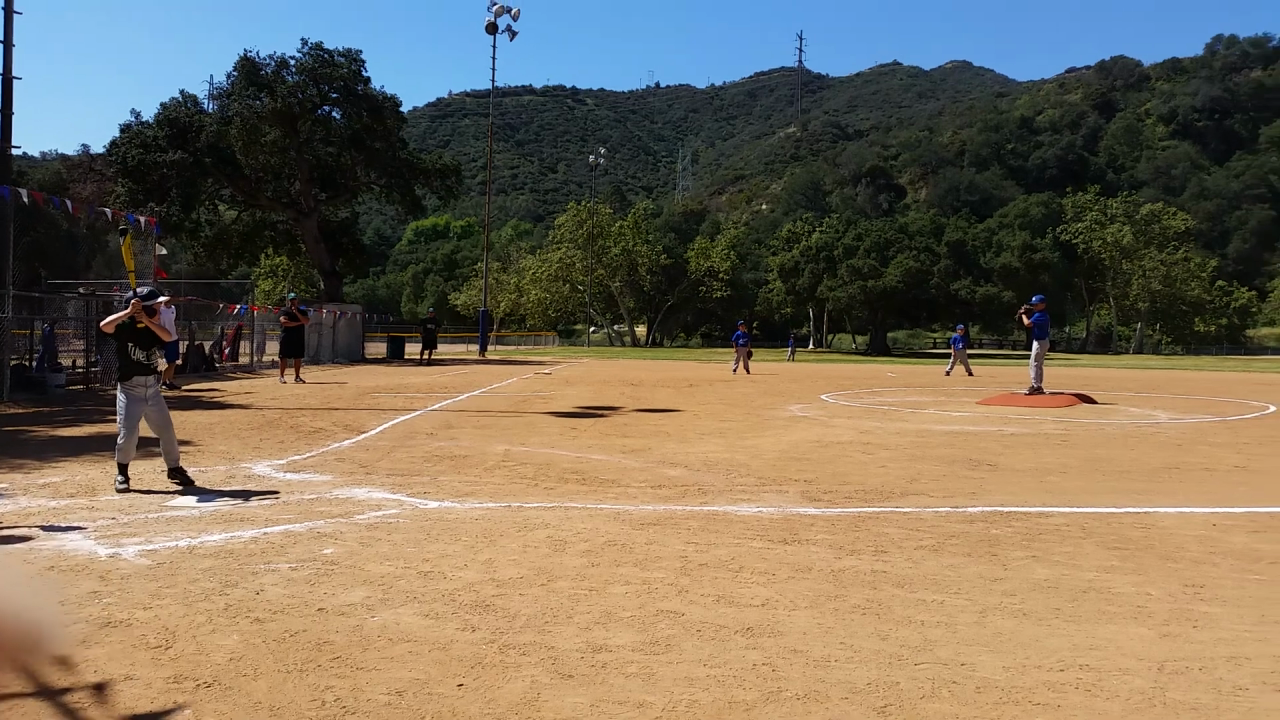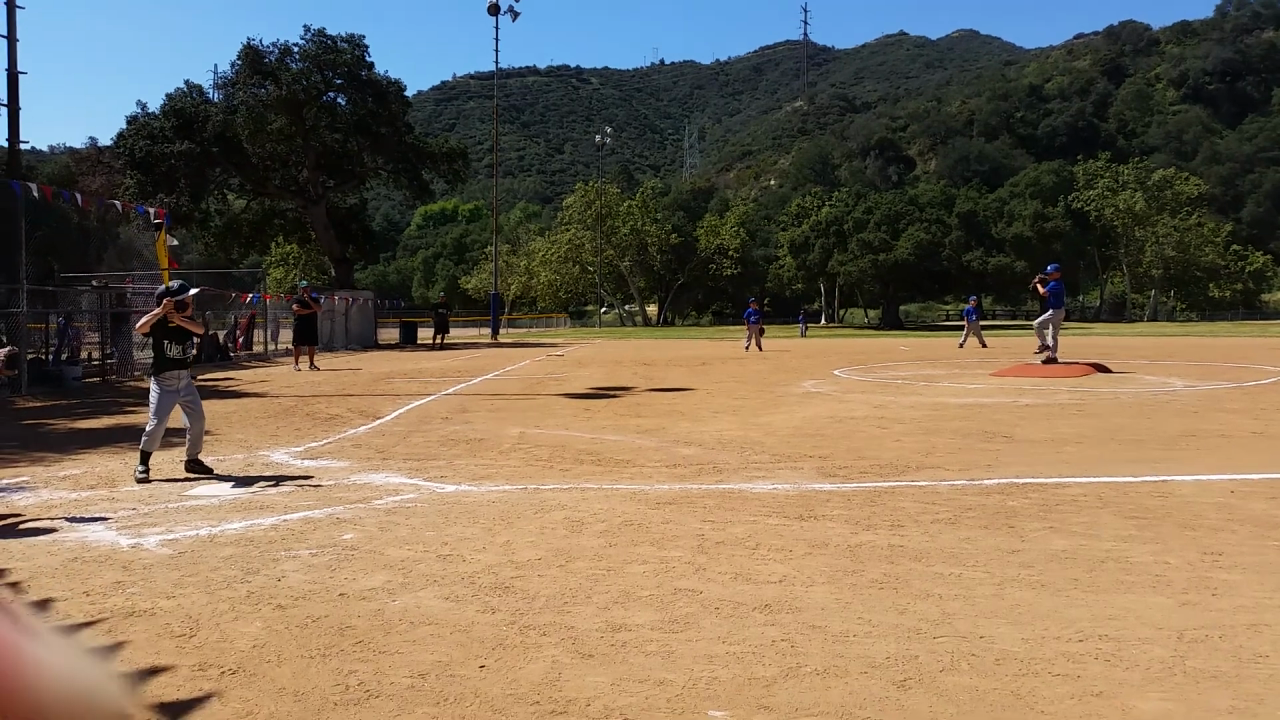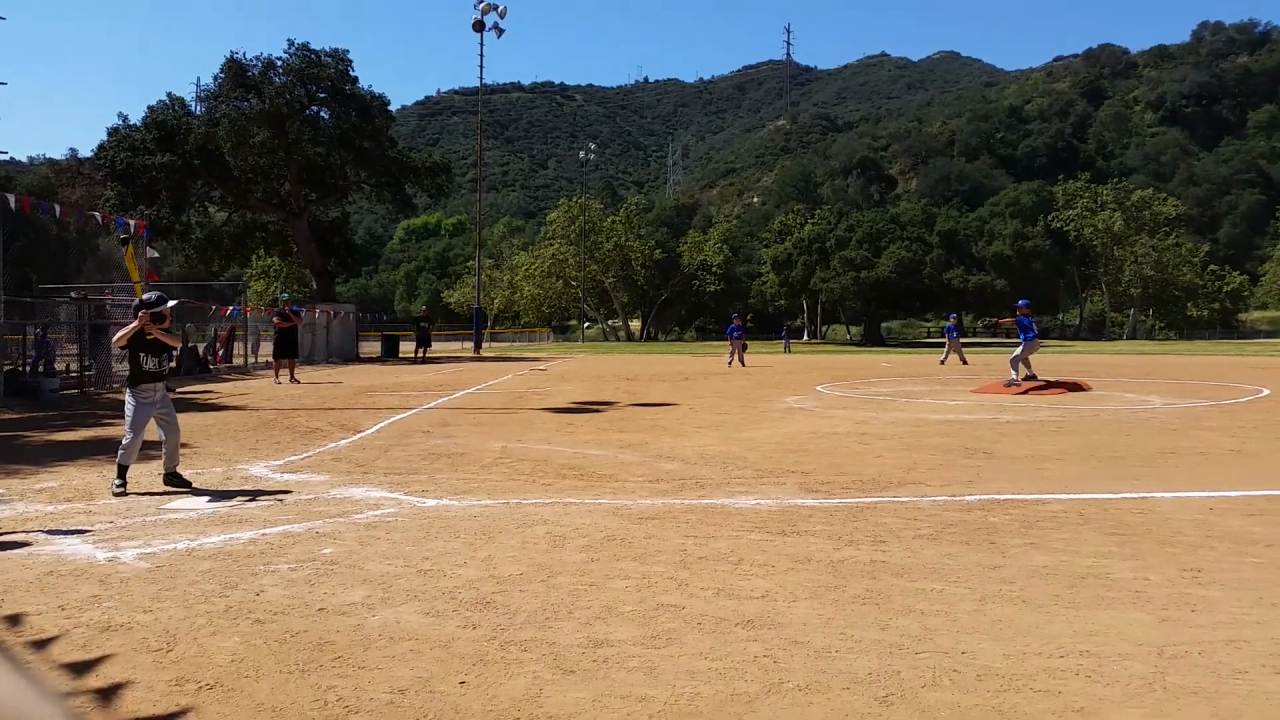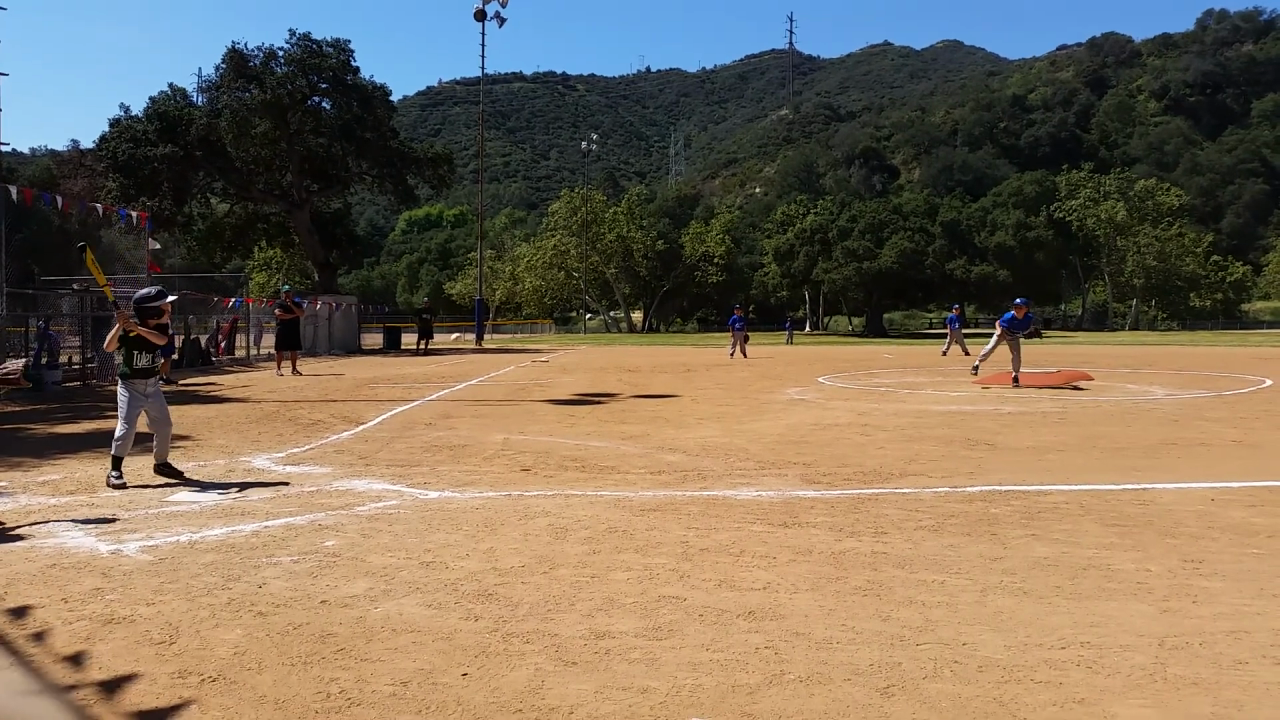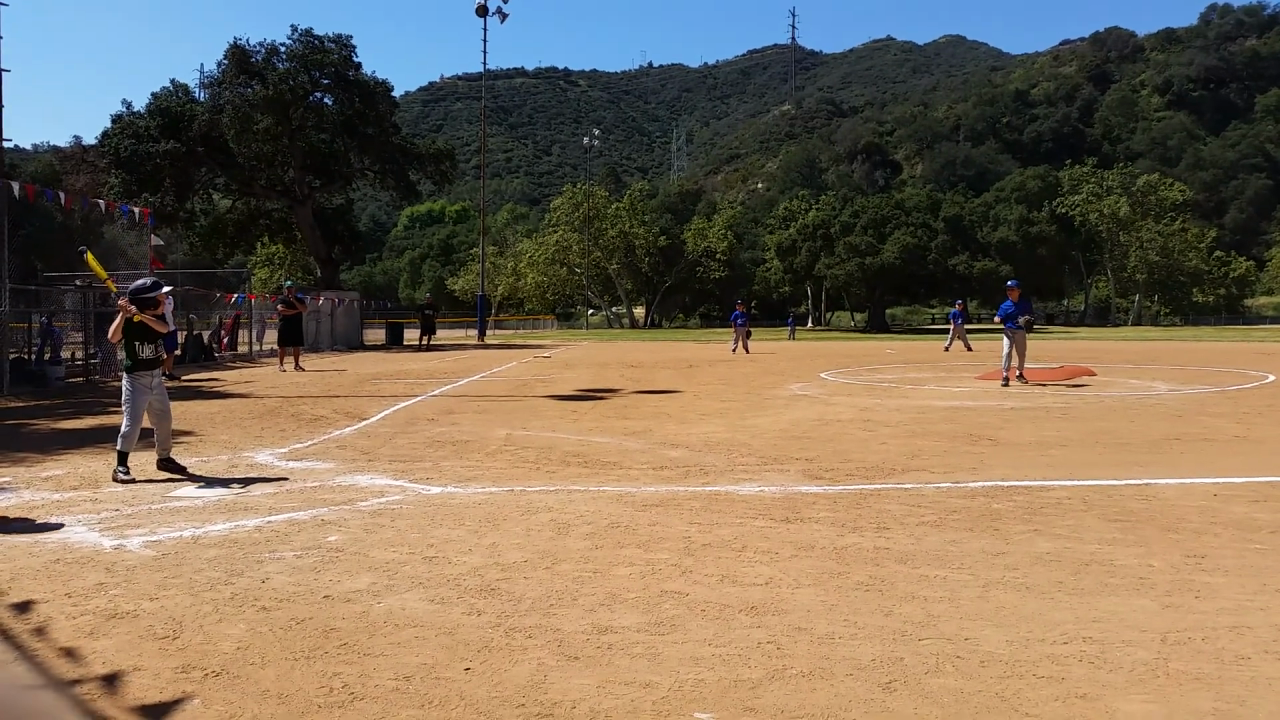
dt=0.7s
person 1, frame 1
left shoulder: (152, 329)
right shoulder: (125, 328)
left elbow: (168, 337)
right elbow: (104, 326)
left wrist: (147, 321)
right wrist: (128, 312)
left hip: (152, 388)
right hip: (130, 389)
left knee: (166, 429)
right knee: (128, 433)
left ankle: (174, 468)
right ankle: (122, 475)
person 1, frame 2
left shoulder: (187, 322)
right shoulder: (159, 323)
left elbow: (200, 329)
right elbow: (139, 328)
left wrist: (179, 320)
right wrist: (161, 310)
left hip: (185, 379)
right hip: (163, 381)
left knee: (197, 420)
right knee: (157, 422)
left ankle: (192, 460)
right ankle: (142, 465)
person 1, frame 3
left shoulder: (164, 334)
right shoulder: (136, 335)
left elbow: (177, 342)
right elbow: (116, 341)
left wrist: (156, 332)
right wrist: (137, 324)
left hip: (160, 392)
right hip: (138, 393)
left knee: (172, 433)
right knee: (133, 435)
left ankle: (170, 473)
right ankle: (120, 478)
person 1, frame 4
left shoulder: (160, 327)
right shoulder: (128, 331)
left elbow: (162, 340)
right elbow: (108, 347)
left wrist: (138, 328)
right wrist: (119, 325)
left hip: (152, 385)
right hip: (130, 386)
left knee: (164, 425)
right knee: (126, 426)
left ankle: (161, 463)
right ankle: (114, 472)
person 1, frame 5
left shoulder: (157, 318)
right shoulder: (129, 322)
left elbow: (164, 328)
right elbow: (113, 337)
left wrist: (142, 316)
right wrist: (122, 313)
left hip: (156, 378)
right hip: (135, 379)
left knee: (164, 419)
right knee: (132, 421)
left ankle: (164, 458)
right ankle: (121, 467)
